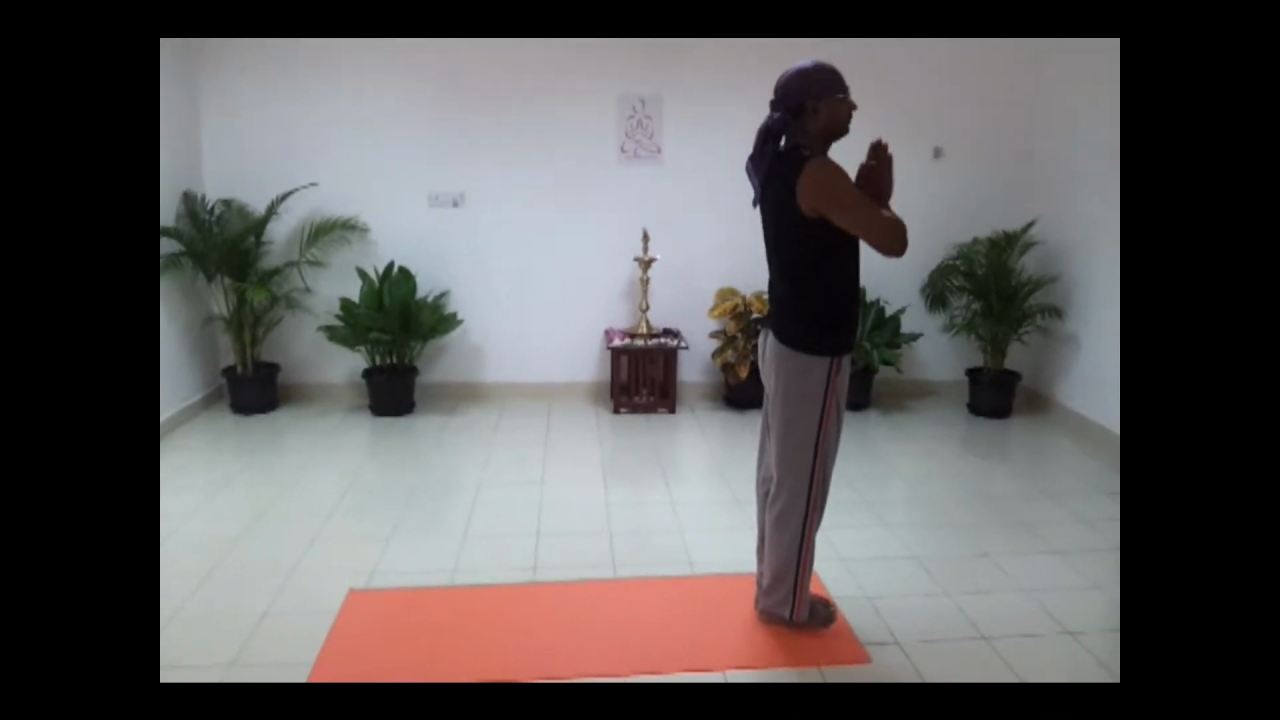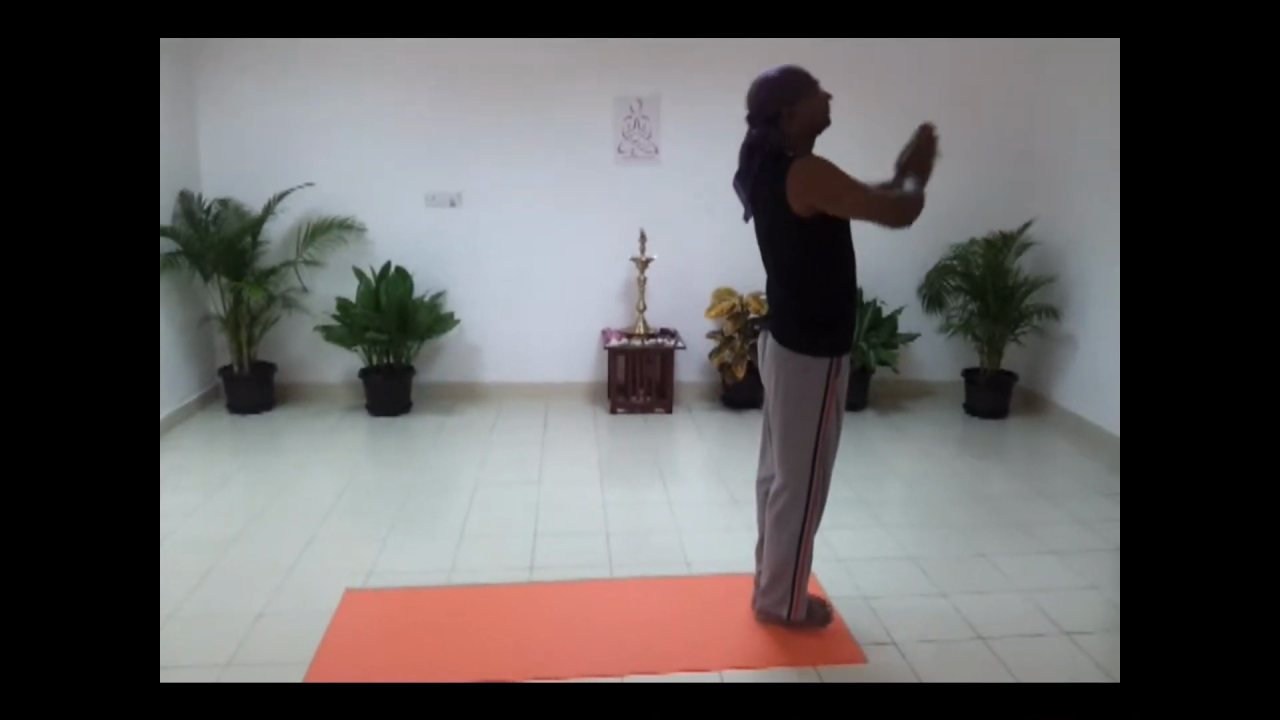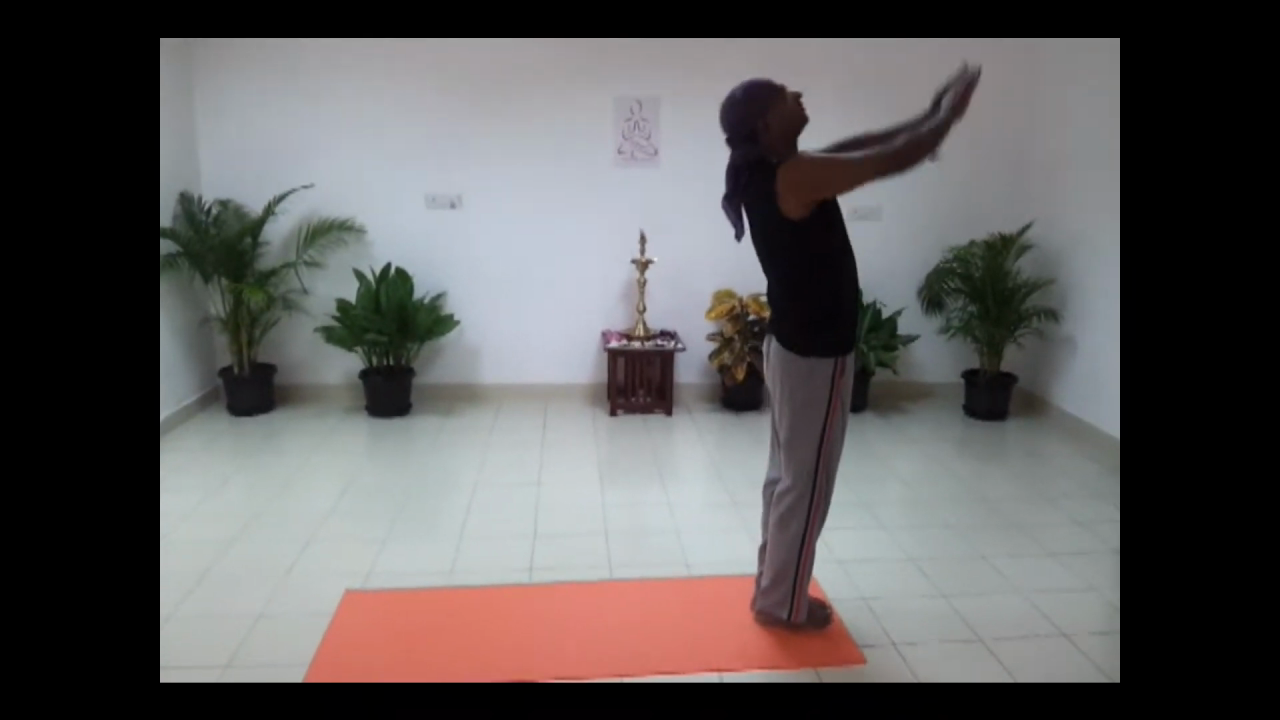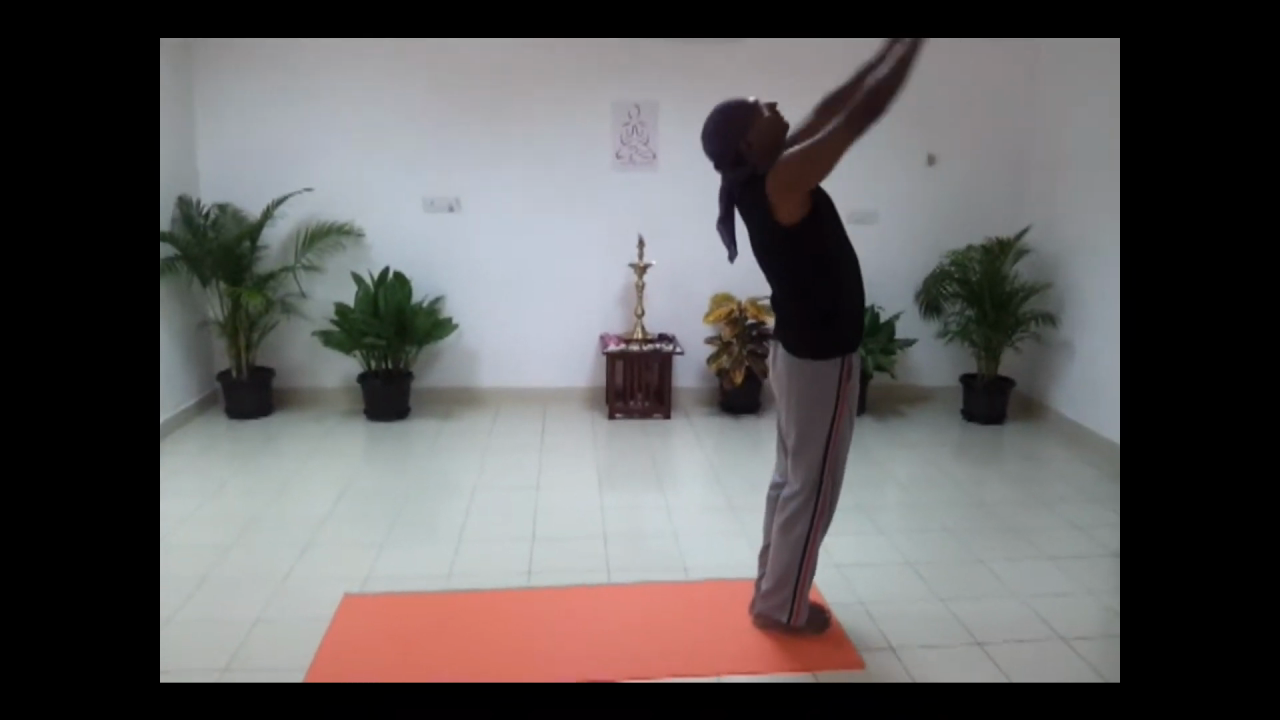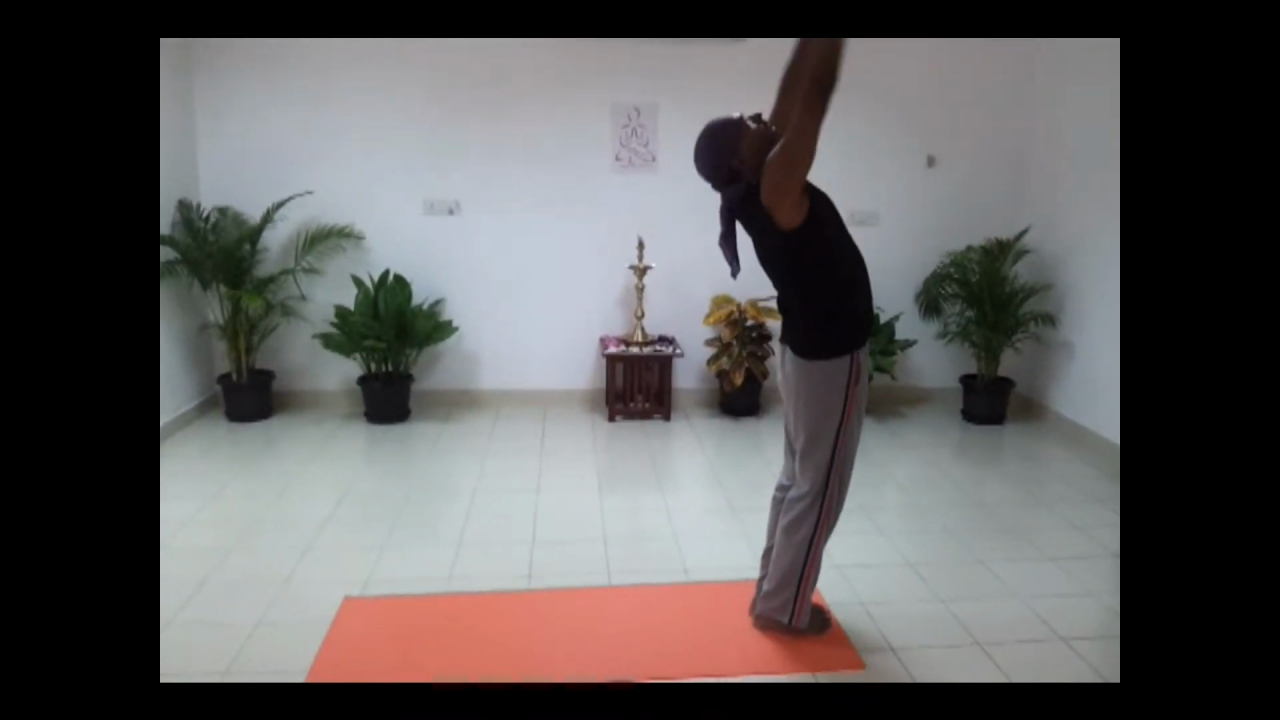
dt=0.2s
person 1, frame 1
left shoulder: (783, 166)
right shoulder: (818, 175)
right elbow: (893, 242)
left wrist: (867, 196)
right wrist: (880, 199)
left hip: (785, 342)
right hip: (813, 353)
left knee: (780, 474)
right knee: (800, 482)
left ankle: (775, 586)
right ankle: (784, 601)
person 1, frame 2
left shoulder: (773, 169)
right shoulder: (805, 174)
left elbow: (869, 198)
right elbow: (898, 213)
left wrist: (900, 177)
right wrist: (915, 176)
left hip: (785, 343)
right hip: (812, 354)
left knee: (780, 474)
right knee: (800, 483)
left ankle: (773, 587)
right ankle: (781, 601)
person 1, frame 3
left shoulder: (769, 171)
right shoulder: (792, 175)
left elbow: (860, 149)
right elbow: (894, 157)
left wrist: (934, 111)
right wrist: (949, 109)
left hip: (793, 347)
right hip: (815, 356)
left knee: (787, 476)
right knee: (804, 484)
left ankle: (773, 586)
right ankle: (780, 604)
person 1, frame 4
left shoulder: (771, 178)
right shoulder: (783, 179)
left elbow: (836, 110)
right elbow: (860, 113)
left wrist: (890, 53)
right wrist: (907, 52)
left hip: (801, 350)
right hip: (821, 359)
left knee: (795, 478)
right knee: (812, 487)
left ankle: (774, 589)
right ankle: (780, 606)
person 1, frame 5
left shoulder: (764, 191)
right shoulder: (776, 185)
left elbow: (796, 96)
right elbow: (815, 90)
left wrist: (813, 52)
left hip: (809, 352)
right hip: (830, 360)
left knee: (801, 480)
right knee: (818, 489)
left ankle: (775, 590)
right ankle: (780, 606)
